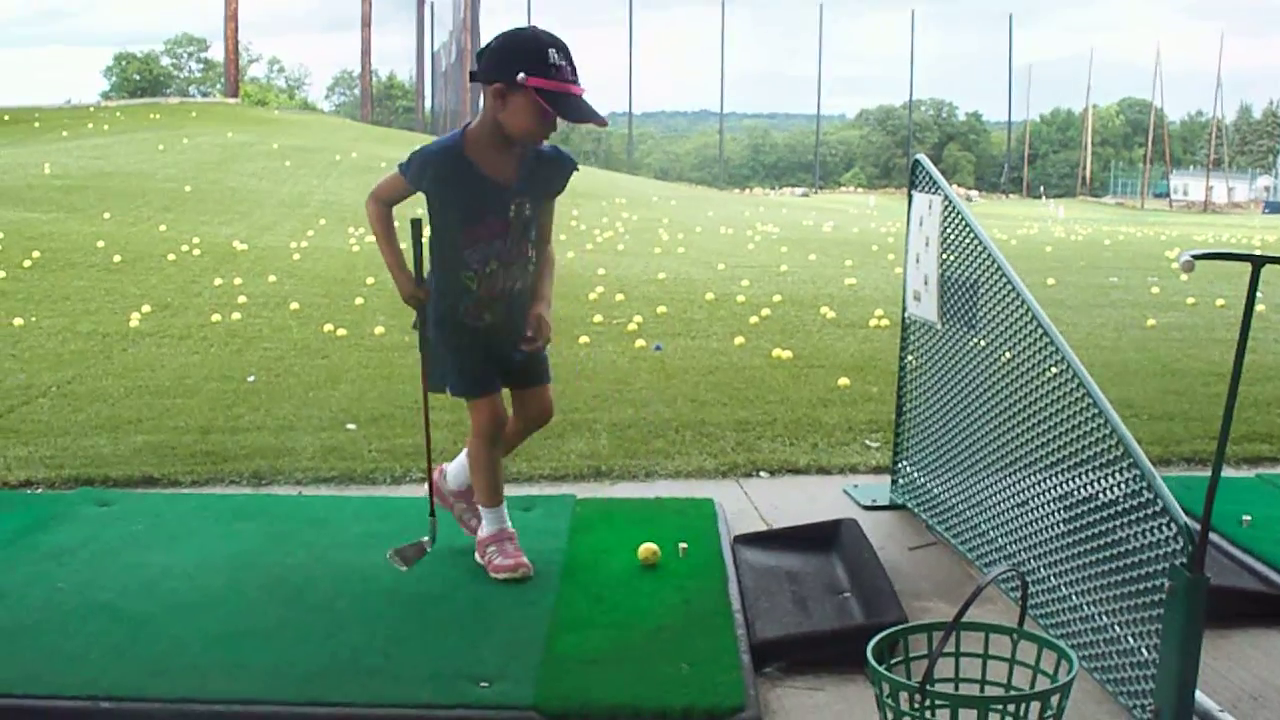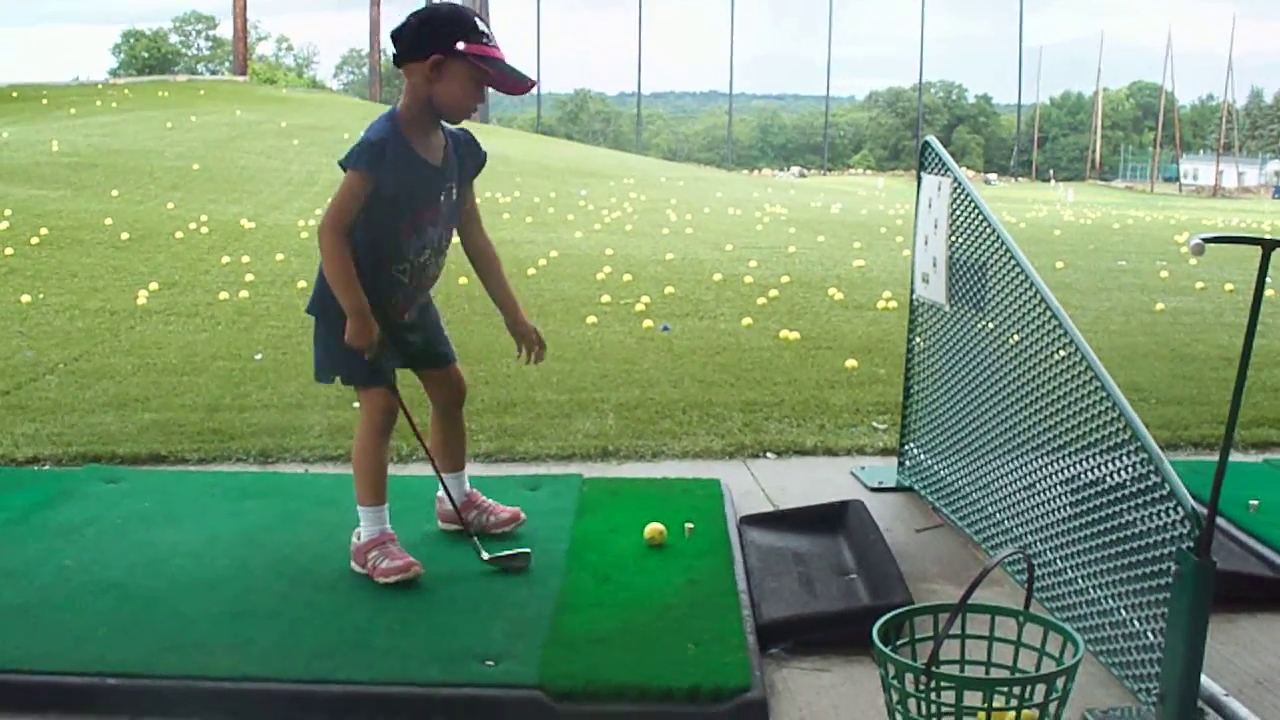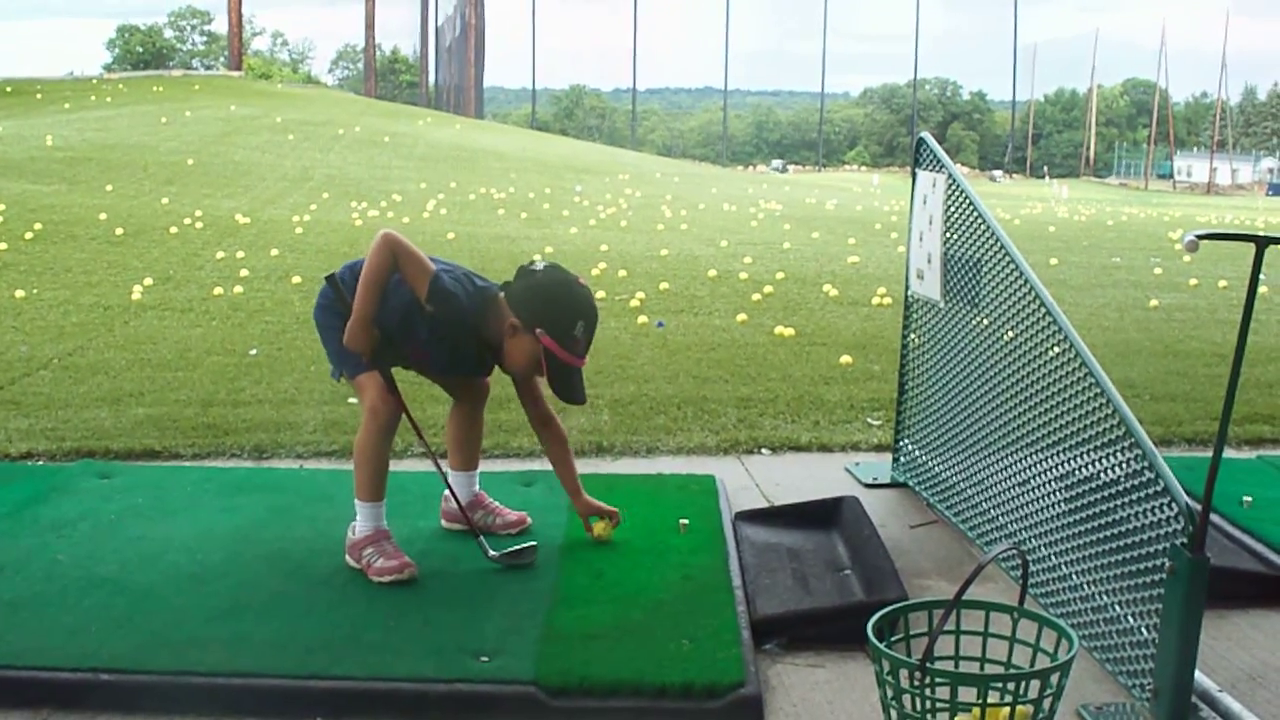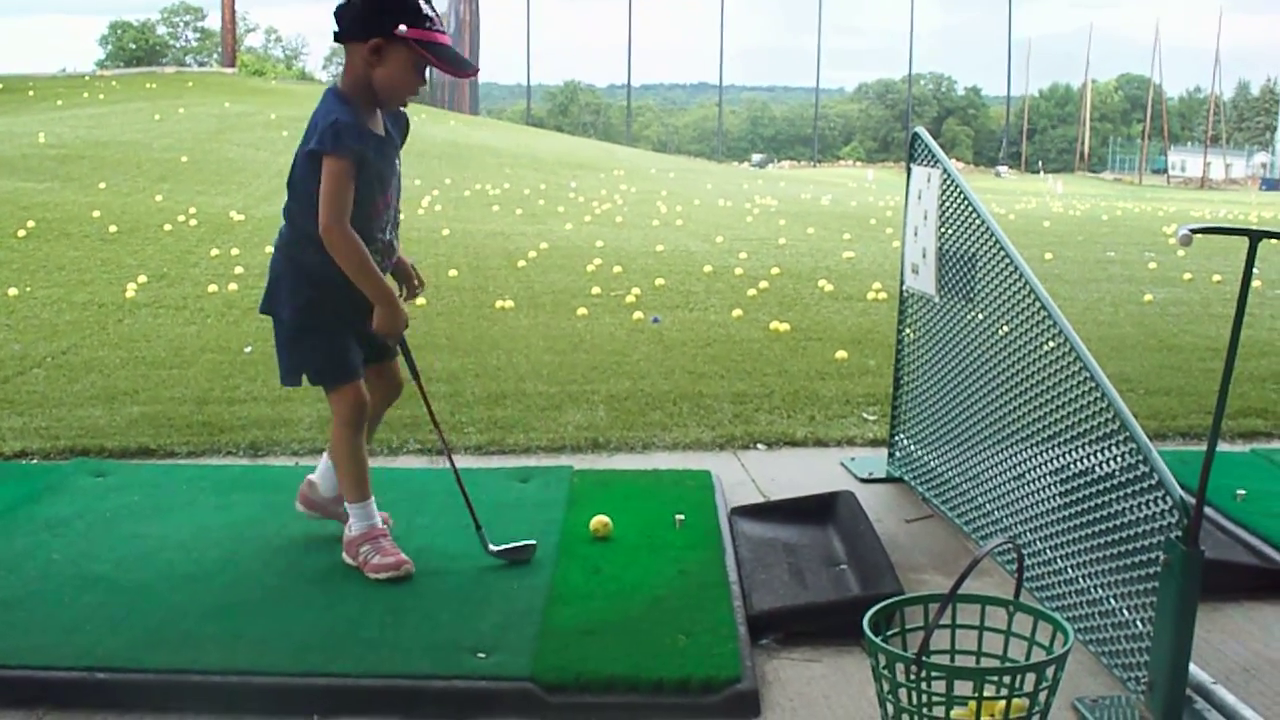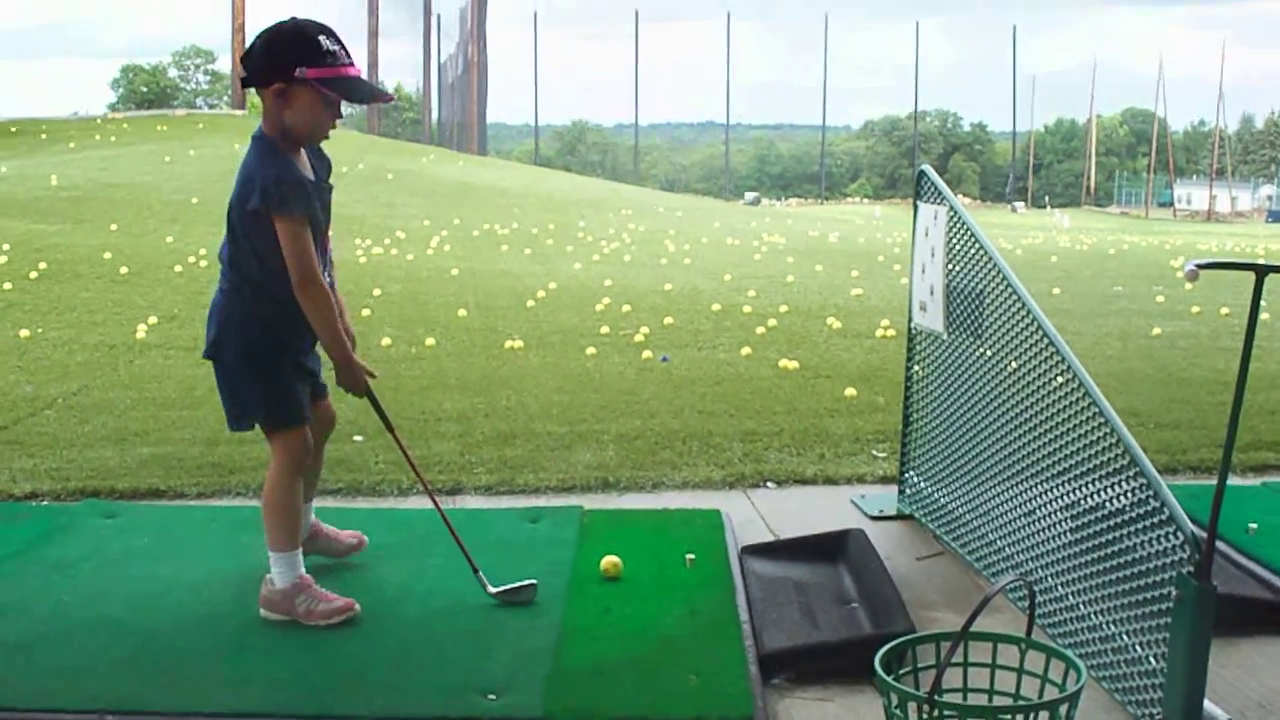
dt=1s
person 1, frame 1
left shoulder: (547, 166)
right shoulder: (441, 161)
left elbow: (542, 247)
right elbow: (377, 201)
left wrist: (541, 304)
right wrist: (401, 274)
left hip: (517, 309)
right hip: (457, 314)
left knee: (537, 410)
right knee: (489, 417)
left ankle: (455, 478)
right ankle: (492, 530)
person 1, frame 2
left shoulder: (459, 149)
right shoulder: (382, 146)
left elbow: (475, 237)
right elbow: (331, 230)
left wrist: (515, 316)
right wrist: (357, 314)
left hip: (411, 299)
right hip: (359, 300)
left knee: (450, 387)
right knee: (380, 404)
left ankle: (458, 499)
right ankle: (370, 536)
person 1, frame 3
left shoulder: (507, 341)
right shoulder: (456, 304)
left elbow: (545, 423)
right elbow: (387, 242)
left wrist: (578, 498)
right wrist: (361, 321)
left hip: (399, 317)
right hip: (347, 308)
left knee: (472, 389)
right knee: (382, 403)
left ankle: (463, 498)
right ankle: (366, 533)
person 1, frame 4
left shoulder: (385, 119)
right shoulder: (339, 127)
right elbow: (332, 228)
left wrist: (395, 257)
right wrist: (384, 300)
left hip: (353, 285)
right hip: (313, 290)
left knee: (385, 382)
right knee: (350, 402)
left ankle: (324, 486)
right ankle: (363, 530)
person 1, frame 5
left shoulder: (303, 156)
right shoulder: (276, 175)
left elbow: (319, 253)
right elbow: (304, 280)
left wrist: (340, 317)
right wrist: (344, 358)
left hip: (284, 326)
right hip: (255, 332)
left knee: (319, 421)
right knee: (292, 445)
left ankle: (301, 525)
right ankle: (284, 584)
